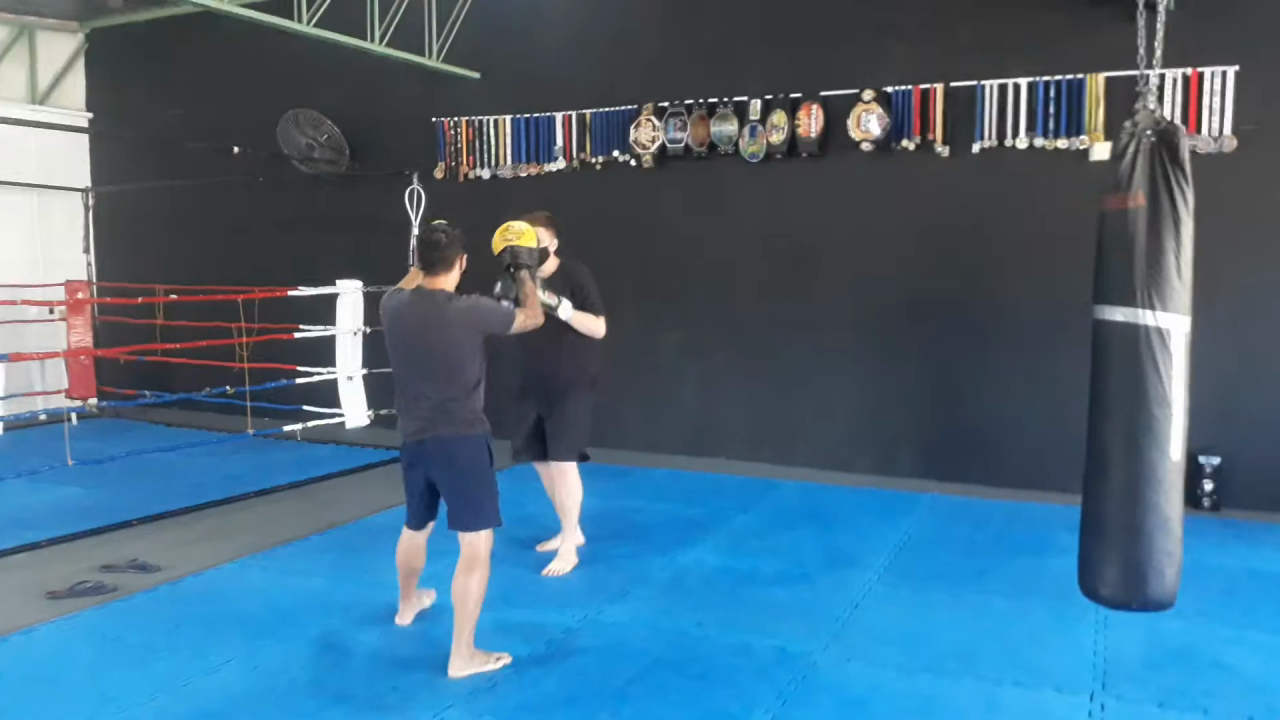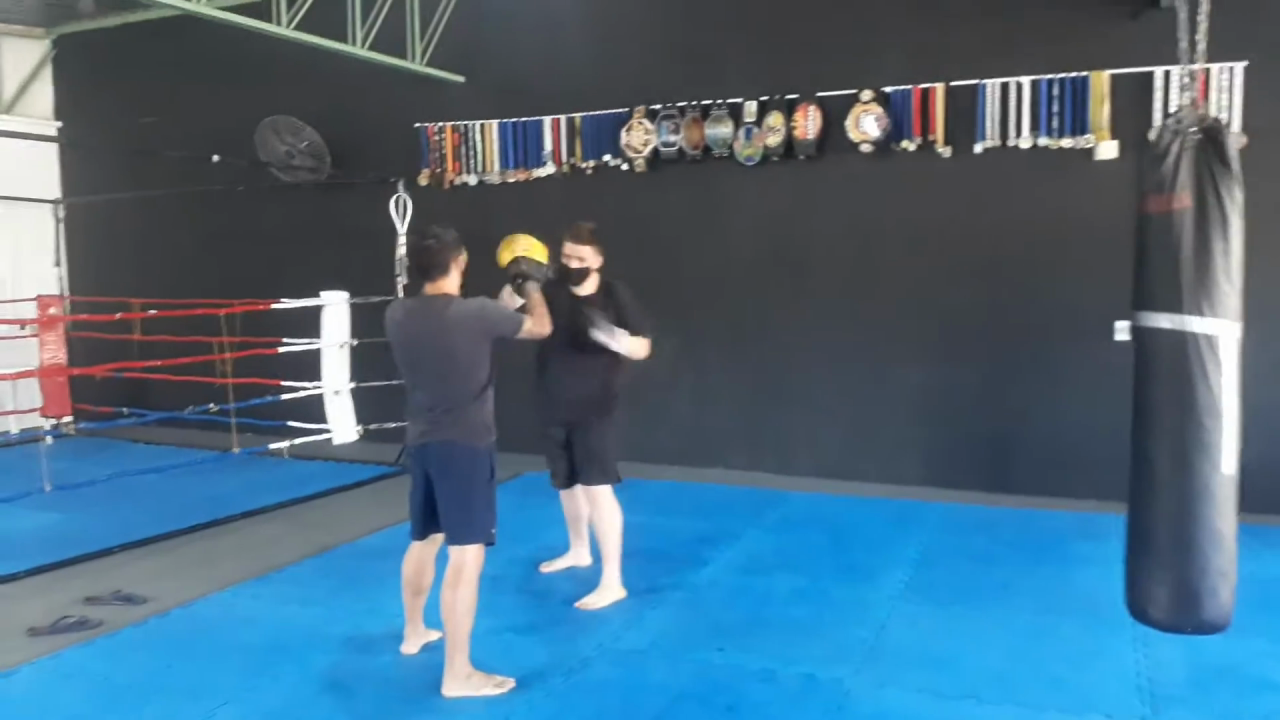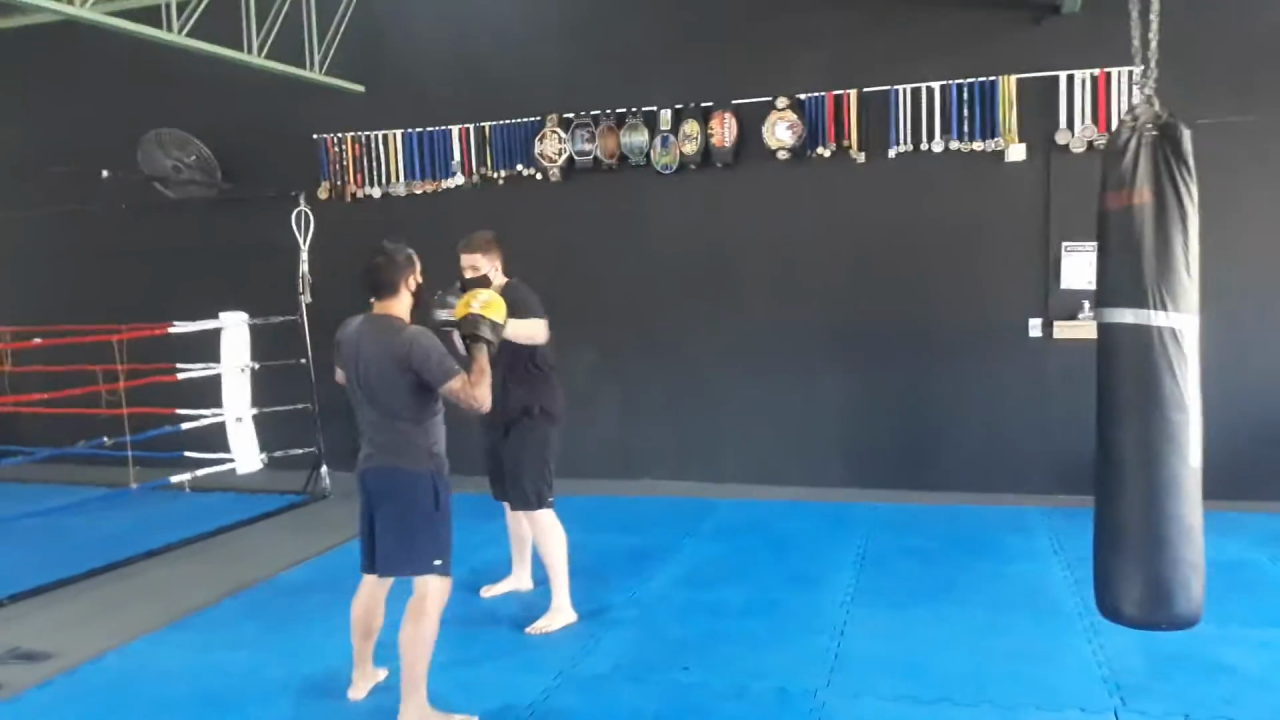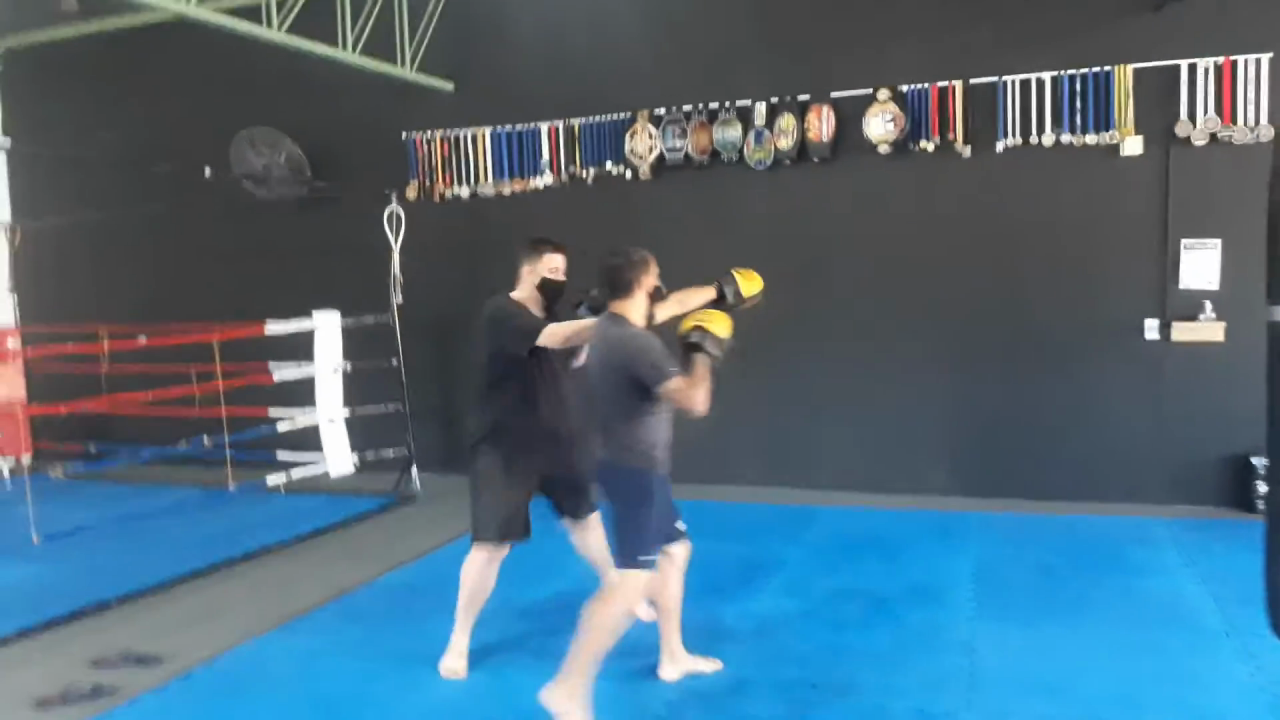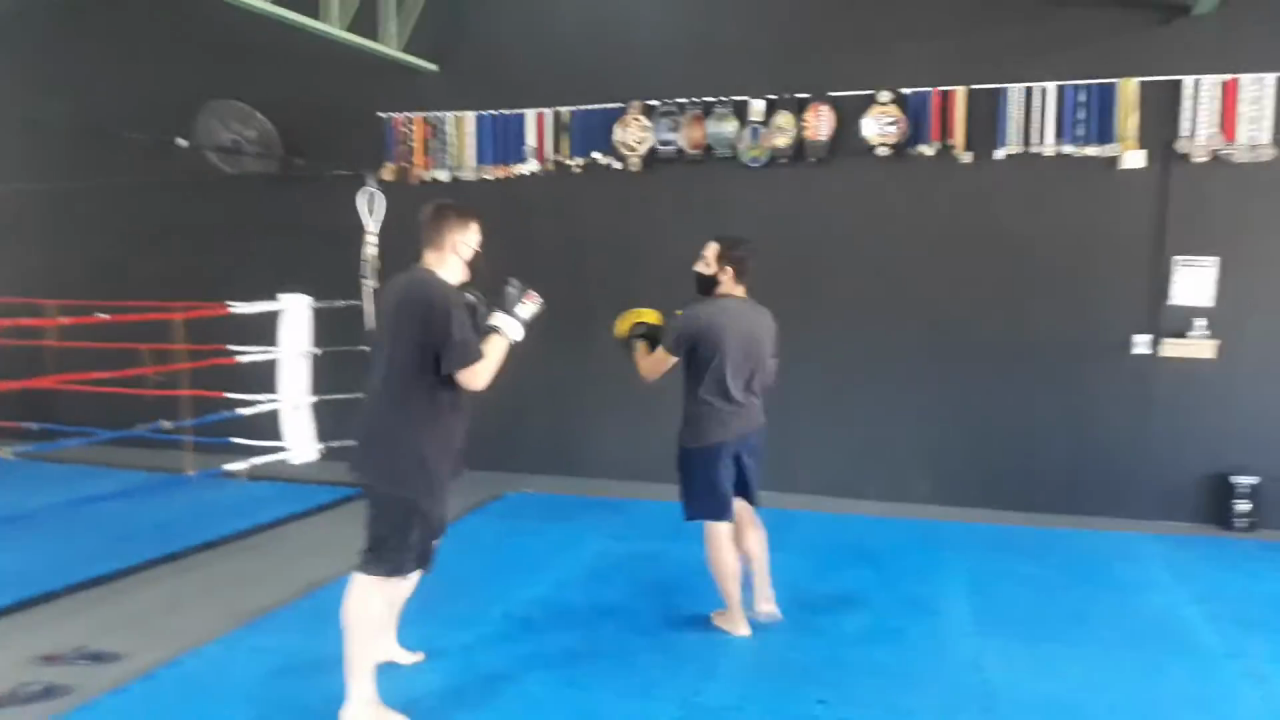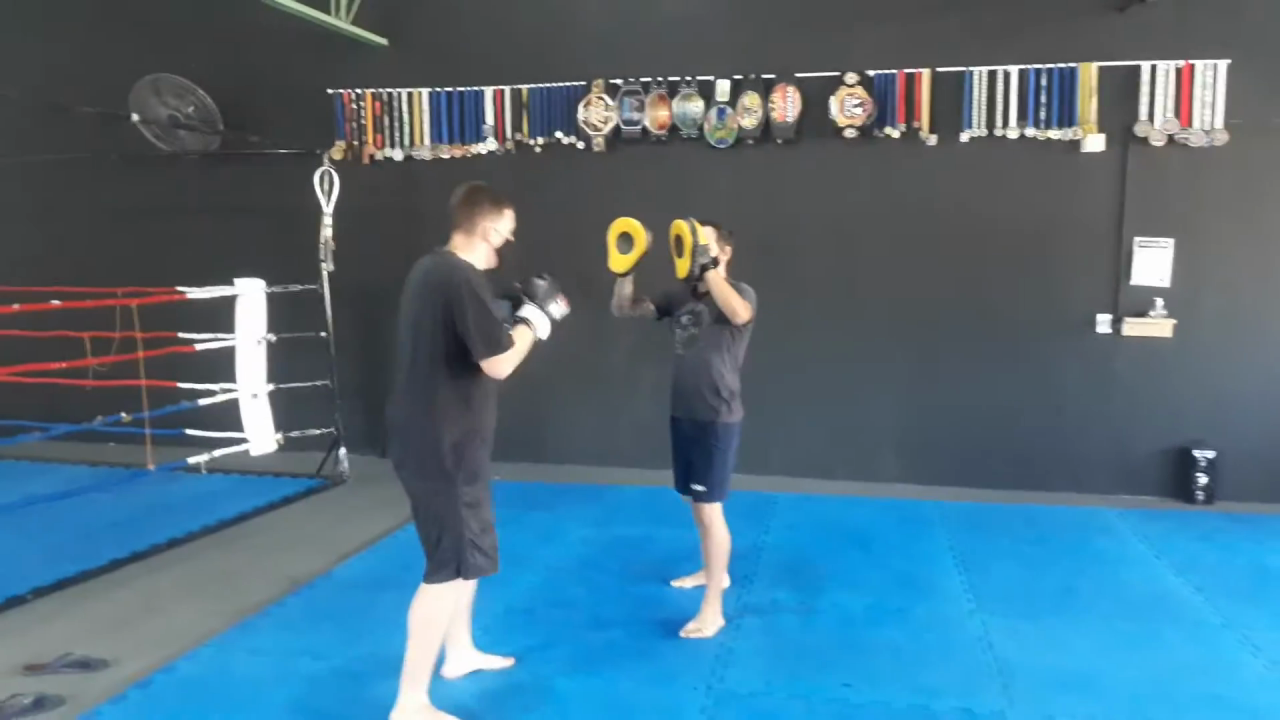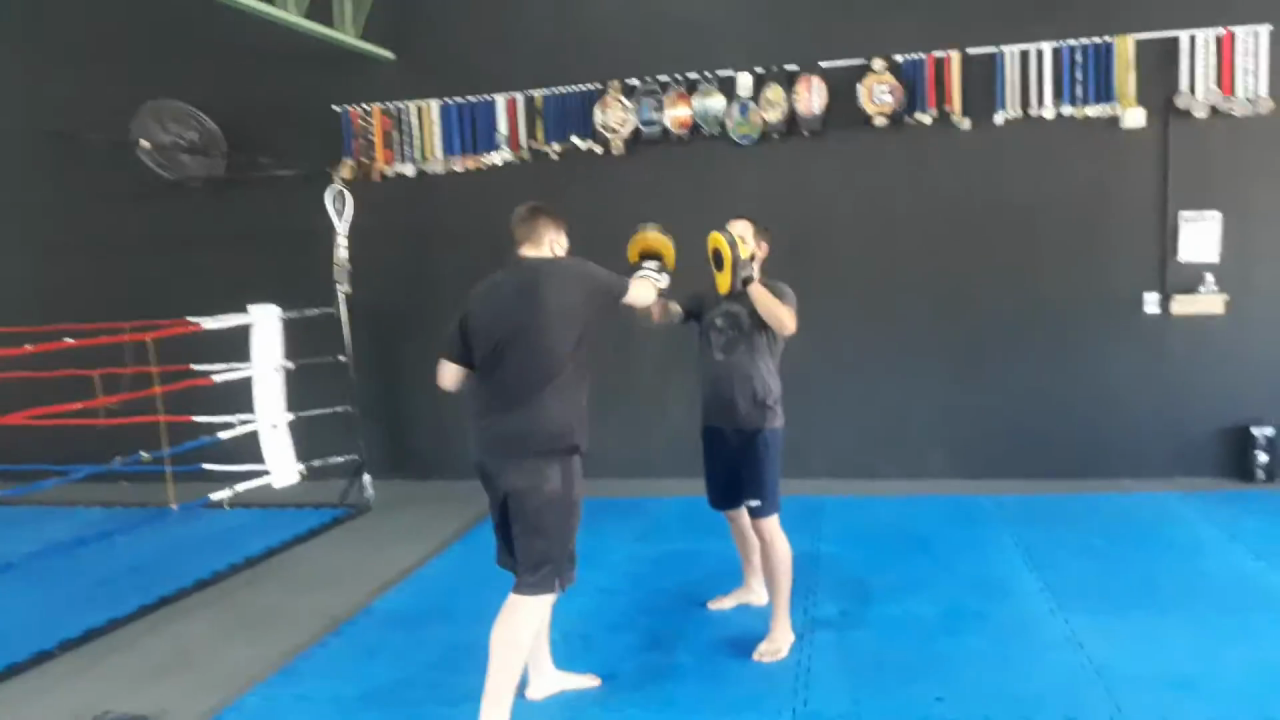
dt=0.7s
person 1, frame 1
left shoulder: (576, 276)
left elbow: (599, 329)
left wrist: (558, 305)
left hip: (574, 384)
right hip: (537, 385)
left knee: (563, 462)
right knee: (538, 459)
right ankle: (570, 530)
person 1, frame 2
left shoulder: (616, 295)
right shoulder: (550, 285)
left elbow: (642, 347)
right elbow: (505, 308)
left wrist: (613, 337)
left hip: (596, 405)
right hip: (556, 402)
left knee: (596, 486)
right knee: (565, 480)
left ankle: (612, 582)
right ankle: (578, 550)
person 1, frame 3
left shoulder: (517, 297)
left elbow: (537, 333)
left hip: (531, 415)
right hip: (503, 415)
left knee: (535, 506)
right knee: (511, 500)
left ankle: (562, 605)
right ankle: (520, 574)
person 1, frame 4
left shoulder: (553, 313)
right shoulder: (501, 314)
left elbow: (572, 354)
right elbow: (553, 337)
left hip: (555, 440)
right hip: (506, 447)
left knee: (584, 518)
right knee: (491, 545)
right ankle: (459, 640)
person 1, frame 5
left shoulder: (403, 287)
right shoulder: (440, 297)
right elbow: (475, 376)
left wrist: (470, 322)
right wrist: (508, 320)
left hip: (397, 444)
right hip: (409, 453)
left knee: (415, 549)
right knee: (382, 567)
left ankle: (381, 639)
person 1, frame 6
left shoulder: (433, 269)
right shoulder: (461, 279)
right elbow: (498, 363)
left wrist: (518, 315)
right wrist: (537, 316)
left hip: (443, 439)
right hip: (440, 447)
left knee: (469, 549)
right knee: (453, 568)
left ankle: (460, 652)
person 1, frame 7
left shoulder: (481, 294)
right shoulder: (572, 274)
left elbow: (449, 378)
right elbow: (639, 295)
right wrist: (651, 275)
left hip: (495, 447)
right hip: (546, 446)
left knee: (537, 568)
right knee: (539, 581)
left ankle: (541, 672)
person 2, frame 1
left shoulder: (393, 306)
right shoulder: (473, 311)
right elbow: (534, 317)
left wrist: (421, 266)
right wrist: (524, 272)
left hip: (414, 437)
right hip: (461, 440)
left knee: (416, 526)
right knee: (476, 542)
left ankle: (408, 602)
right ankle: (463, 654)
person 2, frame 2
left shoulder: (397, 315)
right shoulder: (478, 313)
right elbow: (542, 327)
left wrist: (426, 286)
right wrist: (528, 281)
left hip: (421, 442)
right hip: (465, 446)
left knee: (423, 540)
right knee: (466, 555)
left ankle: (414, 632)
right ankle: (458, 674)
person 2, frame 3
left shoulder: (349, 332)
right shoulder: (415, 341)
right elbow: (477, 400)
right wrist: (480, 343)
left hip: (373, 469)
right hip: (414, 474)
left knee: (375, 577)
right knee: (430, 587)
left ankle: (362, 674)
person 2, frame 4
left shoulder: (609, 327)
right shoulder: (638, 344)
left elbow: (643, 312)
right elbow: (694, 404)
left wrist: (722, 291)
right wrist: (703, 353)
left hip: (622, 464)
right hip: (636, 469)
left knee: (675, 551)
right knee: (633, 581)
left ankle: (672, 655)
person 2, frame 5
left shoulder: (697, 318)
right shoulder: (763, 319)
left elbow: (649, 371)
left wrist: (642, 338)
left hip: (704, 438)
right hip: (749, 431)
left knee: (718, 526)
right knee: (744, 513)
left ankle: (736, 615)
right ankle: (762, 594)
person 2, frame 6
left shoulder: (740, 293)
right shoulder: (680, 295)
left elbow: (739, 314)
right elbow: (623, 310)
left wrist: (706, 270)
right wrist: (625, 272)
left hip: (718, 418)
right hip: (683, 413)
left knee: (708, 509)
right knee: (693, 498)
left ankle: (713, 609)
right ankle: (714, 569)
person 2, frame 7
left shoulder: (776, 292)
right shoulder: (707, 298)
left elbow: (786, 326)
right elbow: (658, 314)
left wrist: (747, 280)
left hip: (758, 424)
right hip: (716, 423)
left knee: (765, 522)
right knee: (732, 511)
left ankle: (782, 625)
right ankle: (753, 587)
